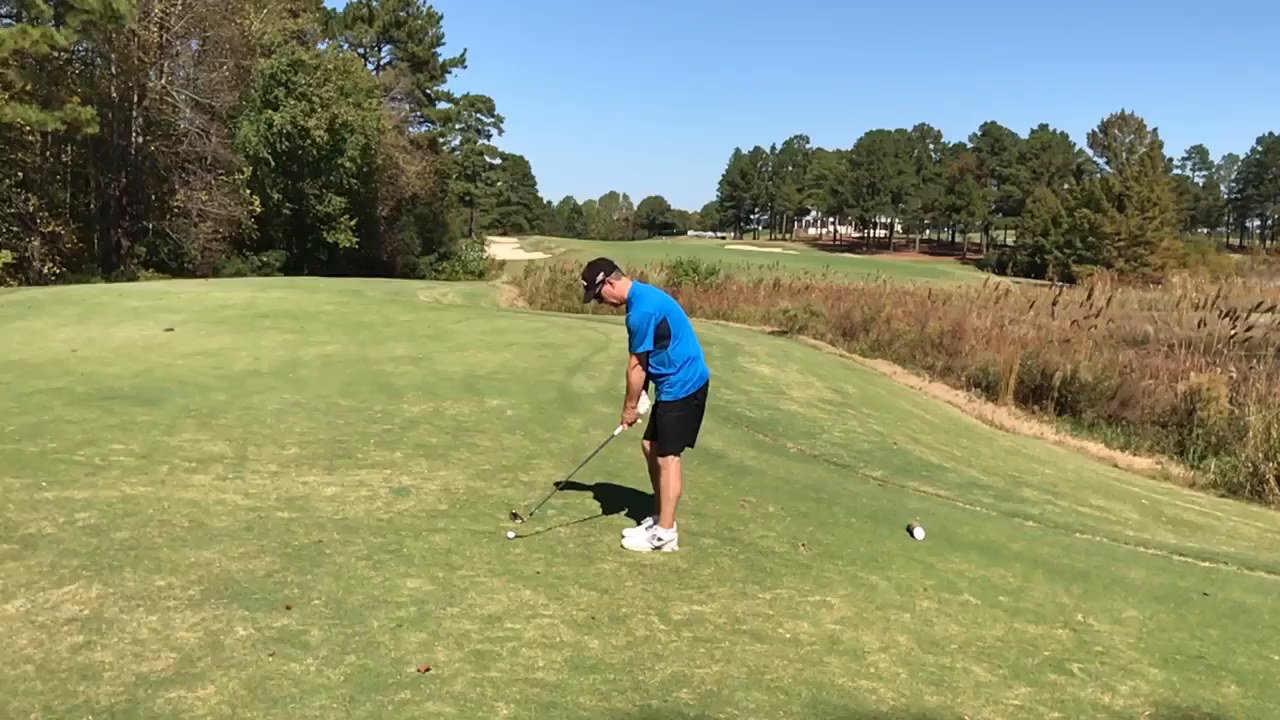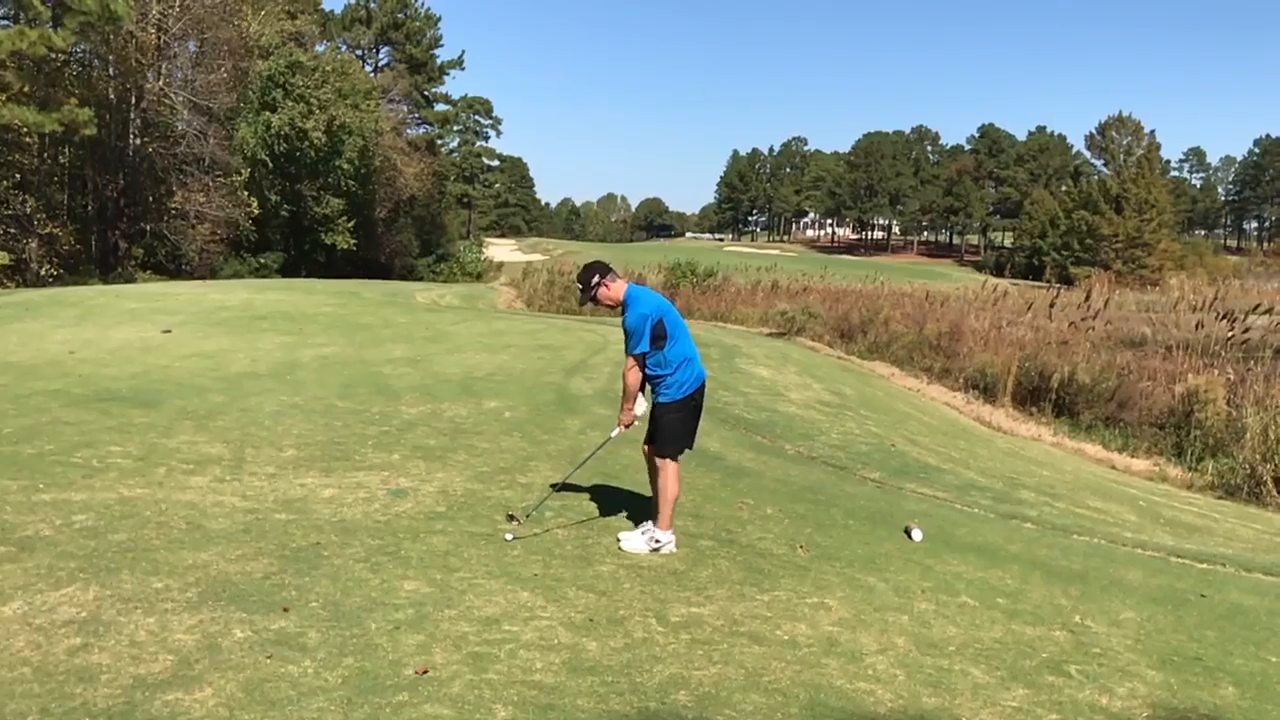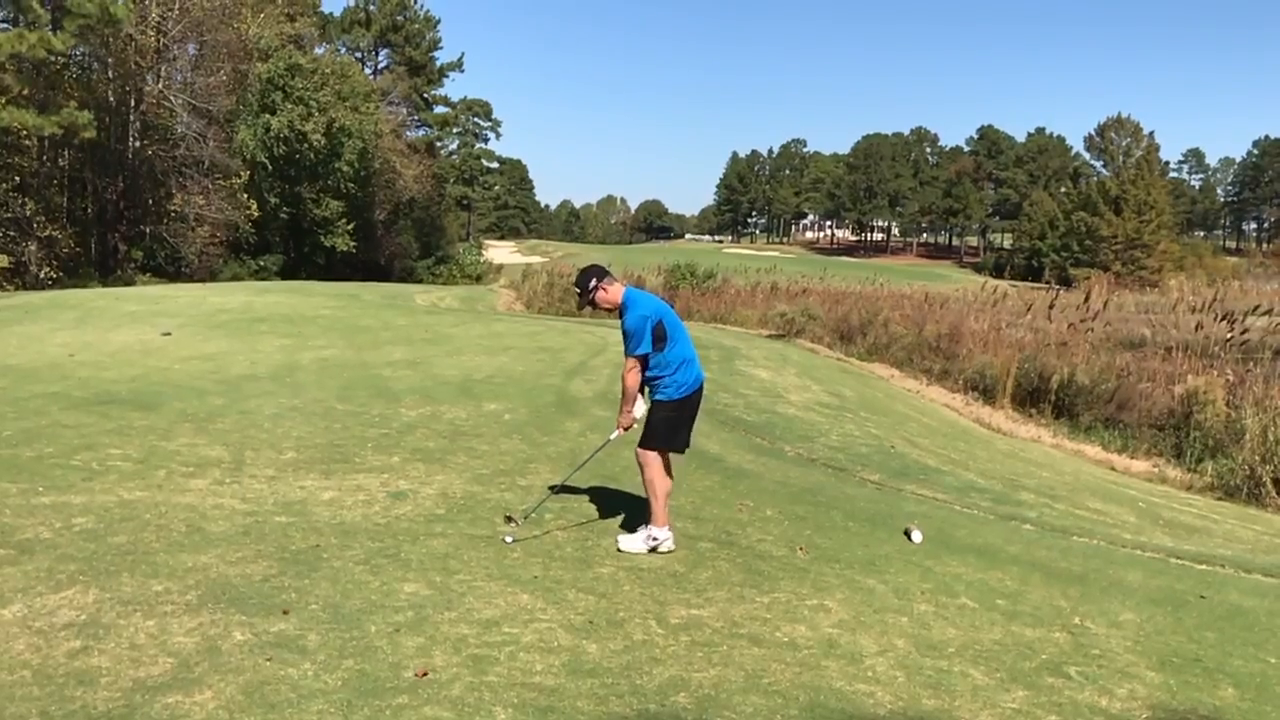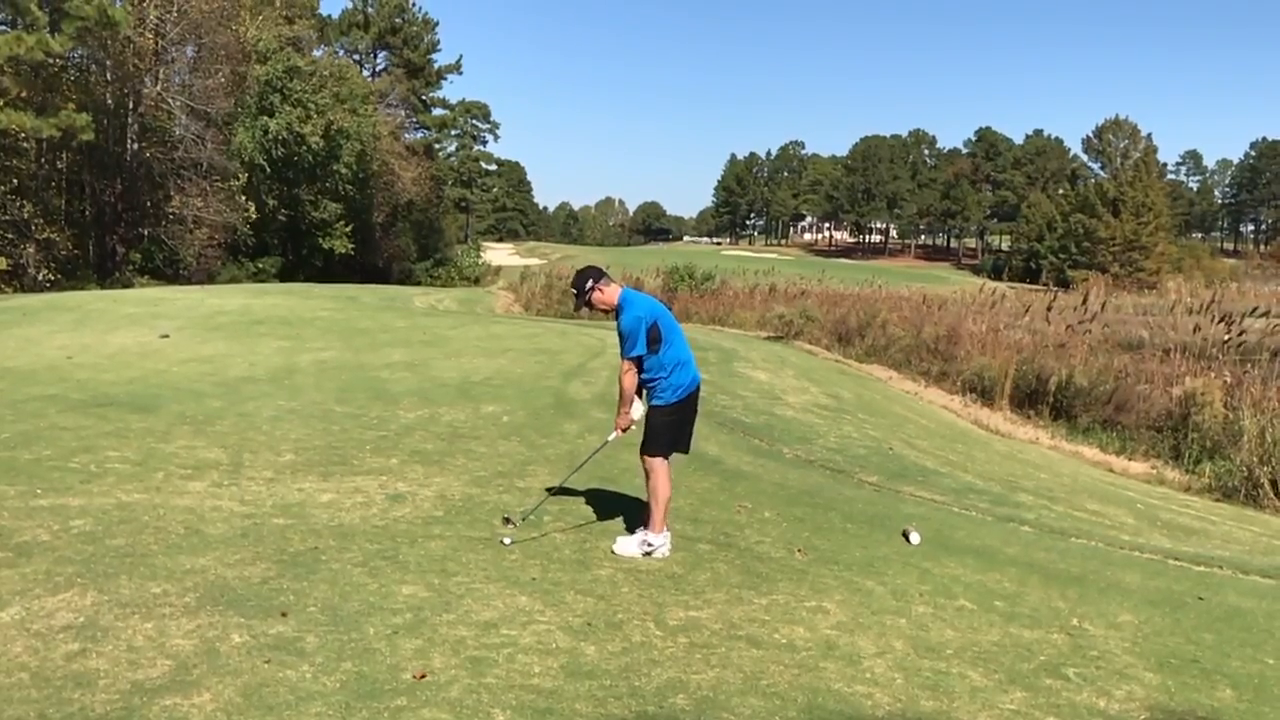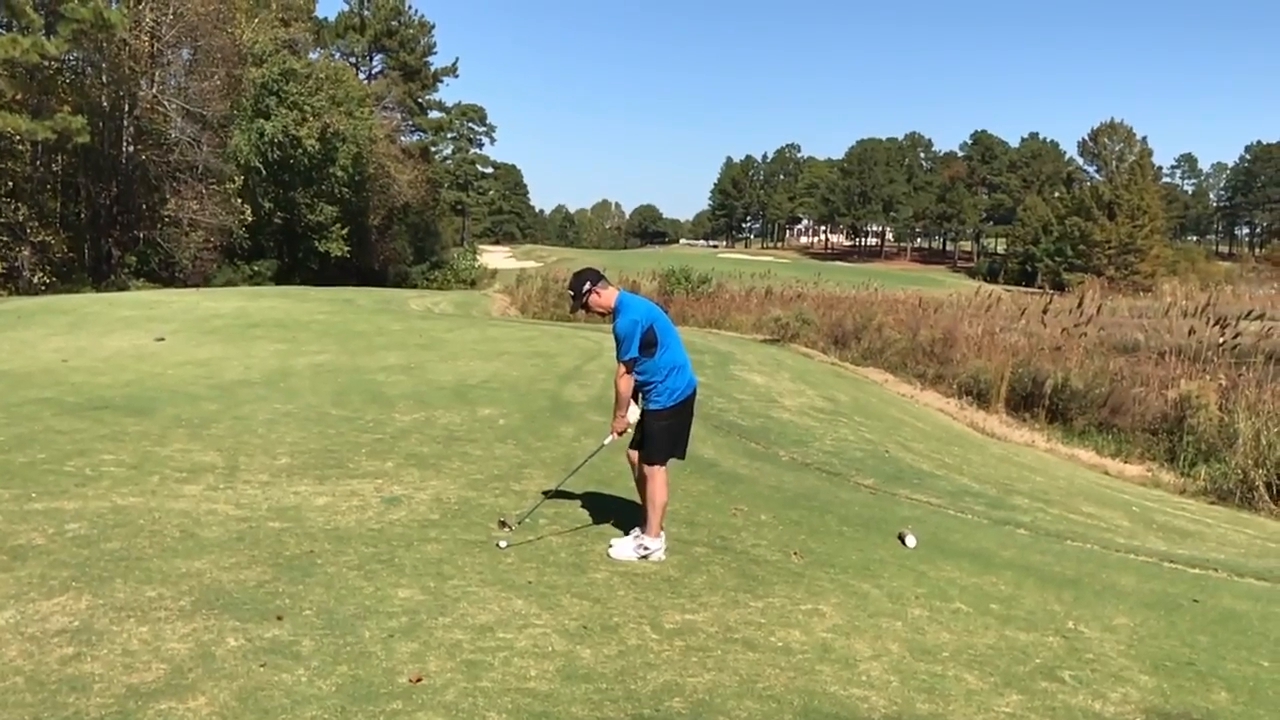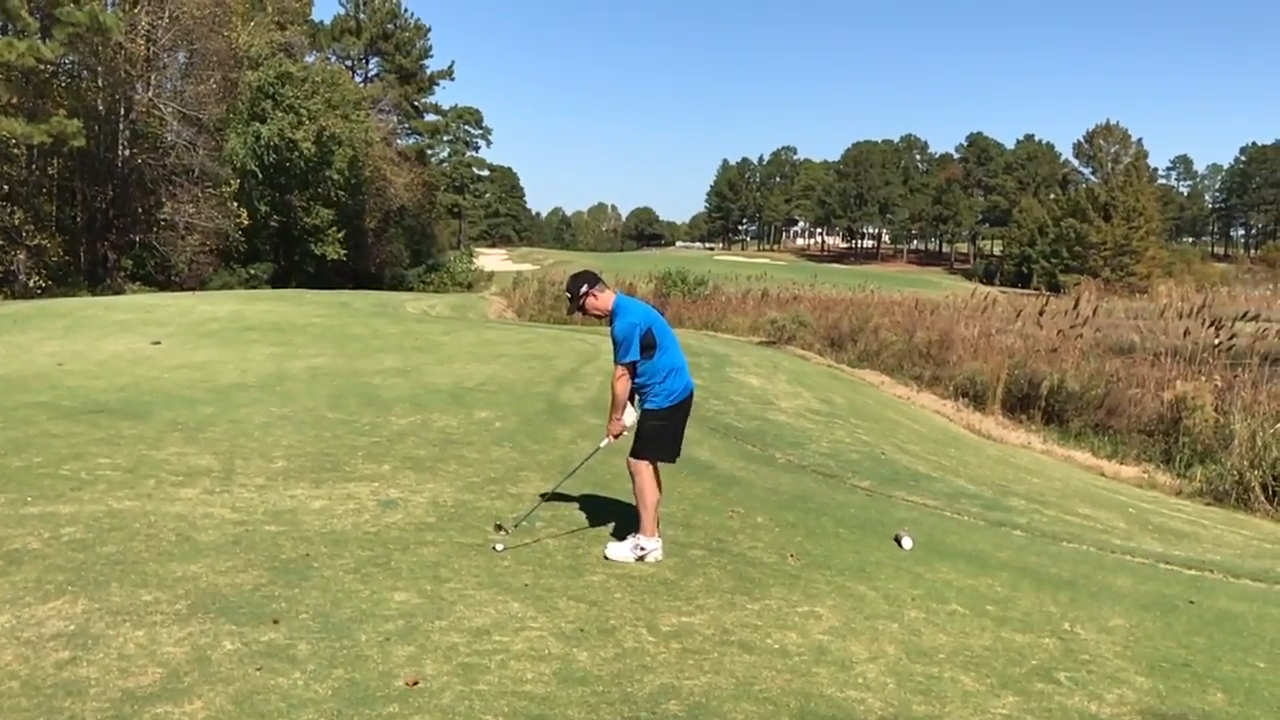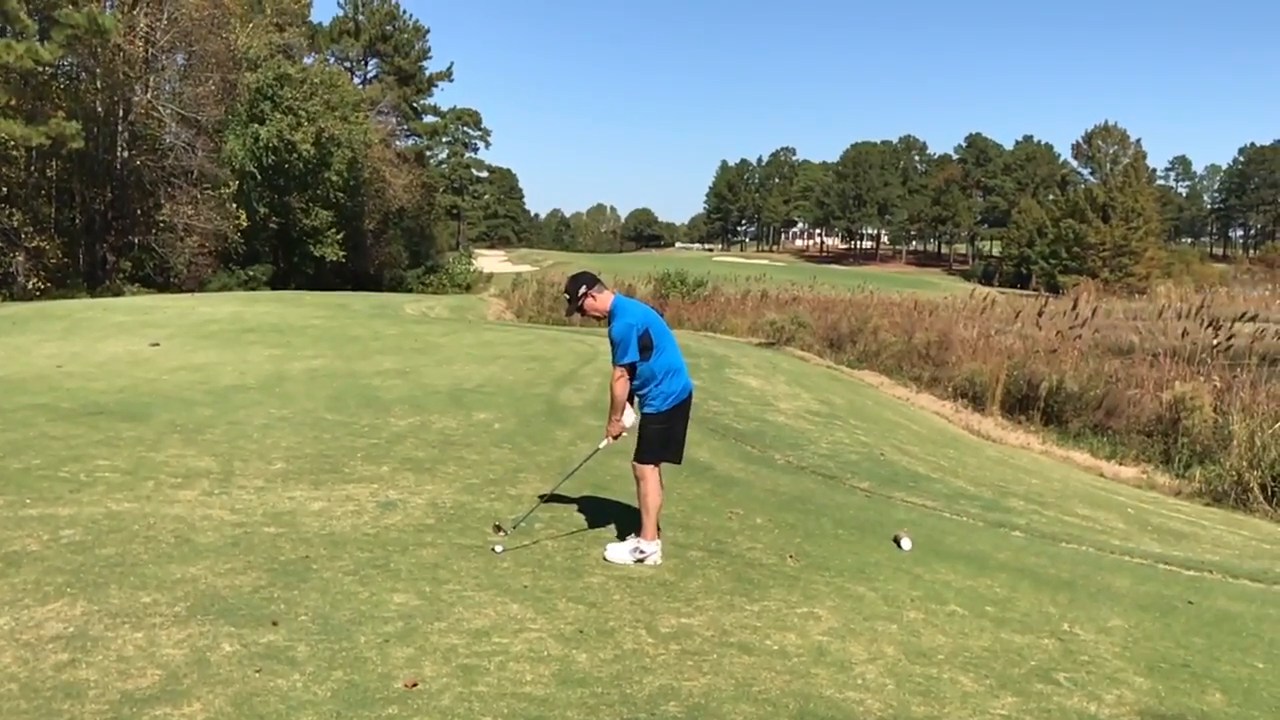
dt=0.2s
person 1, frame 1
left shoulder: (642, 309)
right shoulder: (644, 296)
left elbow: (636, 365)
right elbow: (647, 360)
left wrist: (629, 407)
right wrist: (637, 402)
left hip: (682, 385)
right hip: (676, 383)
left knee: (667, 456)
right knee: (651, 446)
left ankle: (665, 533)
right ankle: (660, 519)
person 1, frame 2
left shoulder: (637, 309)
right shoulder: (638, 298)
left elbow: (633, 366)
right elbow: (643, 361)
left wrist: (626, 408)
right wrist: (636, 400)
left hip: (679, 387)
right hip: (674, 385)
left knee: (663, 459)
right knee: (653, 453)
left ankle: (663, 535)
right ankle: (658, 524)
person 1, frame 3
left shoulder: (637, 312)
right shoulder: (635, 303)
left elbow: (633, 368)
right elbow: (642, 364)
left wrist: (625, 411)
right wrist: (636, 401)
left hip: (677, 387)
right hip: (674, 385)
left knee: (648, 453)
right knee: (658, 455)
left ankle: (660, 532)
right ankle: (659, 526)
person 1, frame 4
left shoulder: (632, 313)
right shoulder: (633, 303)
left elbow: (629, 370)
right elbow: (640, 365)
left wrist: (623, 412)
right wrist: (635, 402)
left hip: (673, 389)
right hip: (671, 388)
left knee: (655, 460)
right knee: (652, 458)
left ankle: (656, 538)
right ankle: (657, 528)
person 1, frame 5
left shoulder: (627, 317)
right shoulder: (629, 306)
left elbow: (624, 373)
right elbow: (635, 369)
left wrist: (619, 416)
right wrist: (630, 407)
left hip: (669, 394)
right hip: (665, 392)
left knee: (652, 466)
right knee: (637, 457)
left ankle: (652, 542)
right ankle: (650, 531)
person 1, frame 6
left shoulder: (626, 320)
right shoulder: (627, 309)
left elbow: (622, 375)
right elbow: (632, 371)
left wrist: (615, 418)
right wrist: (625, 411)
left hip: (666, 395)
right hip: (665, 393)
left knee: (640, 462)
right knee: (646, 463)
left ankle: (647, 542)
right ankle: (649, 534)
person 1, frame 7
left shoulder: (623, 321)
right shoulder: (626, 309)
left elbow: (621, 377)
right elbow: (632, 372)
left wrist: (614, 420)
right wrist: (627, 409)
left hip: (665, 397)
right hip: (666, 394)
left knee: (646, 467)
right knee: (646, 466)
left ankle: (648, 546)
right ankle: (648, 536)
